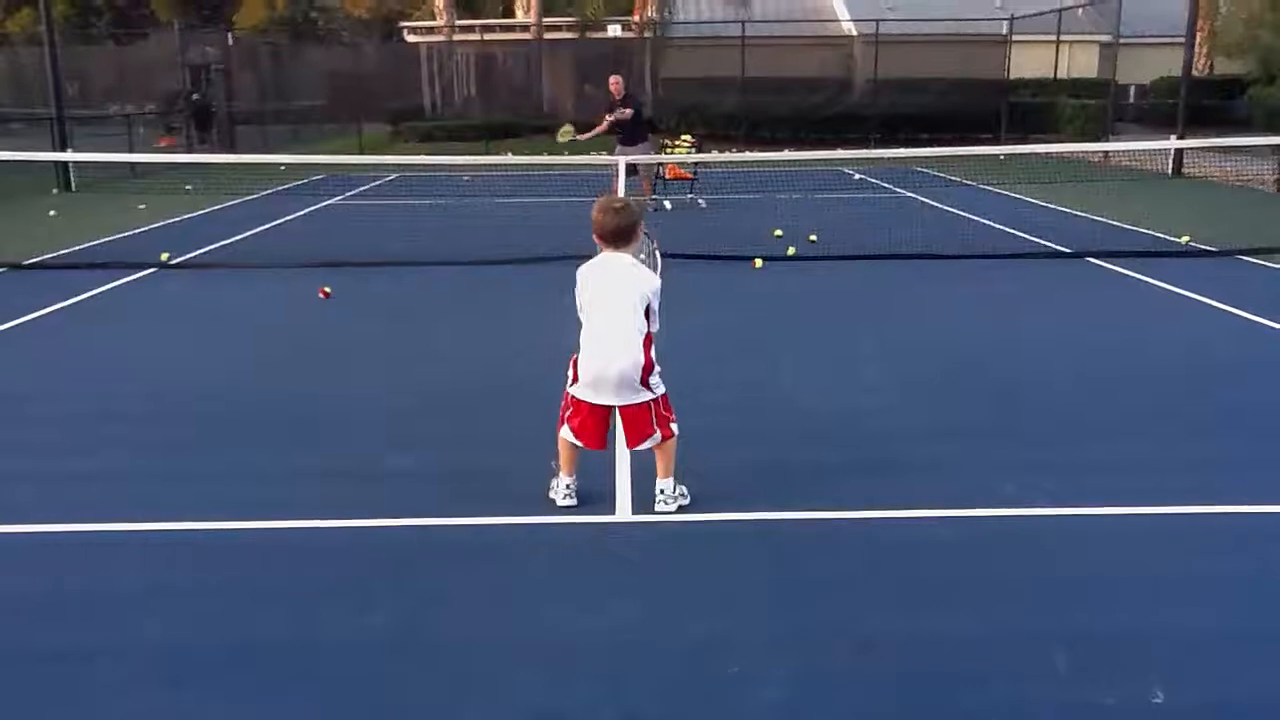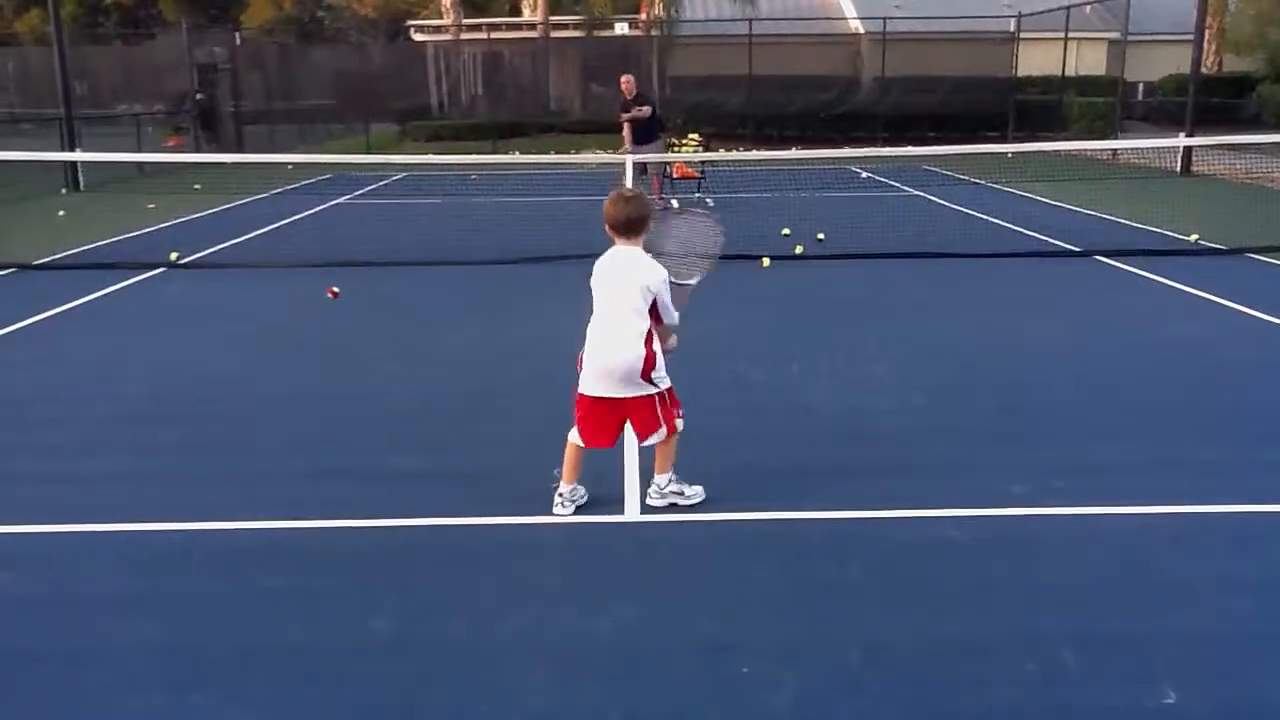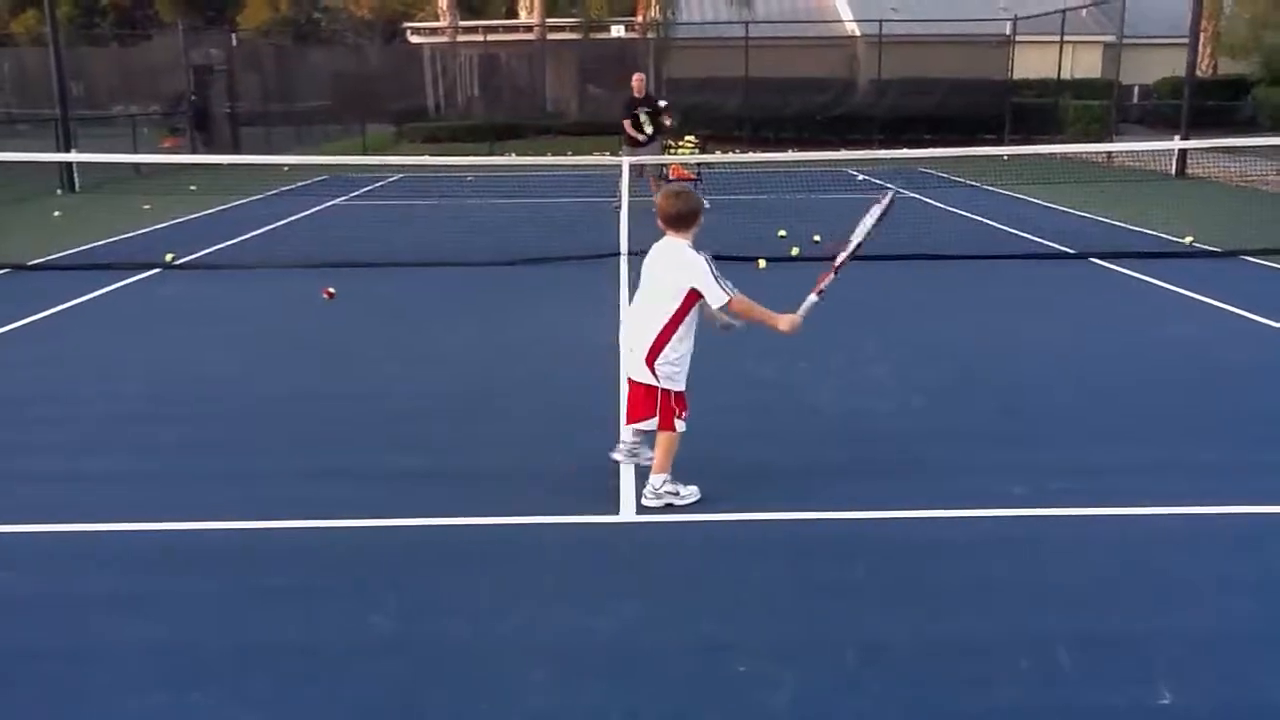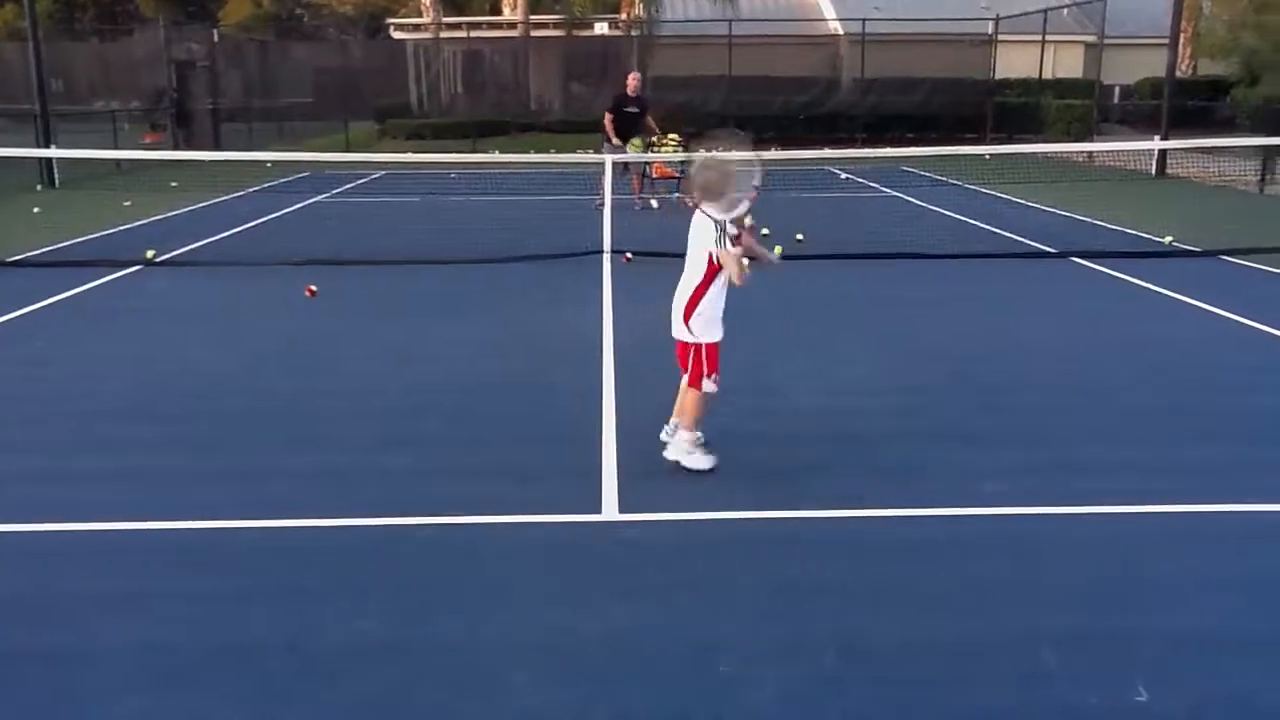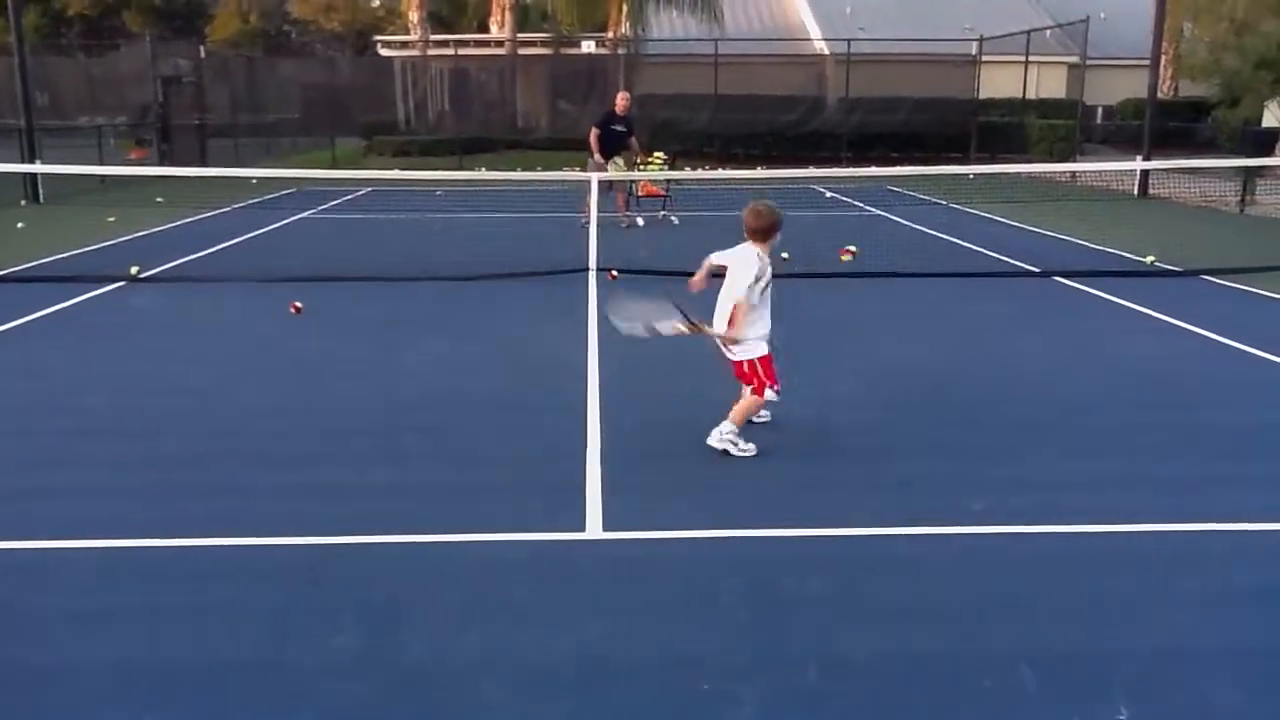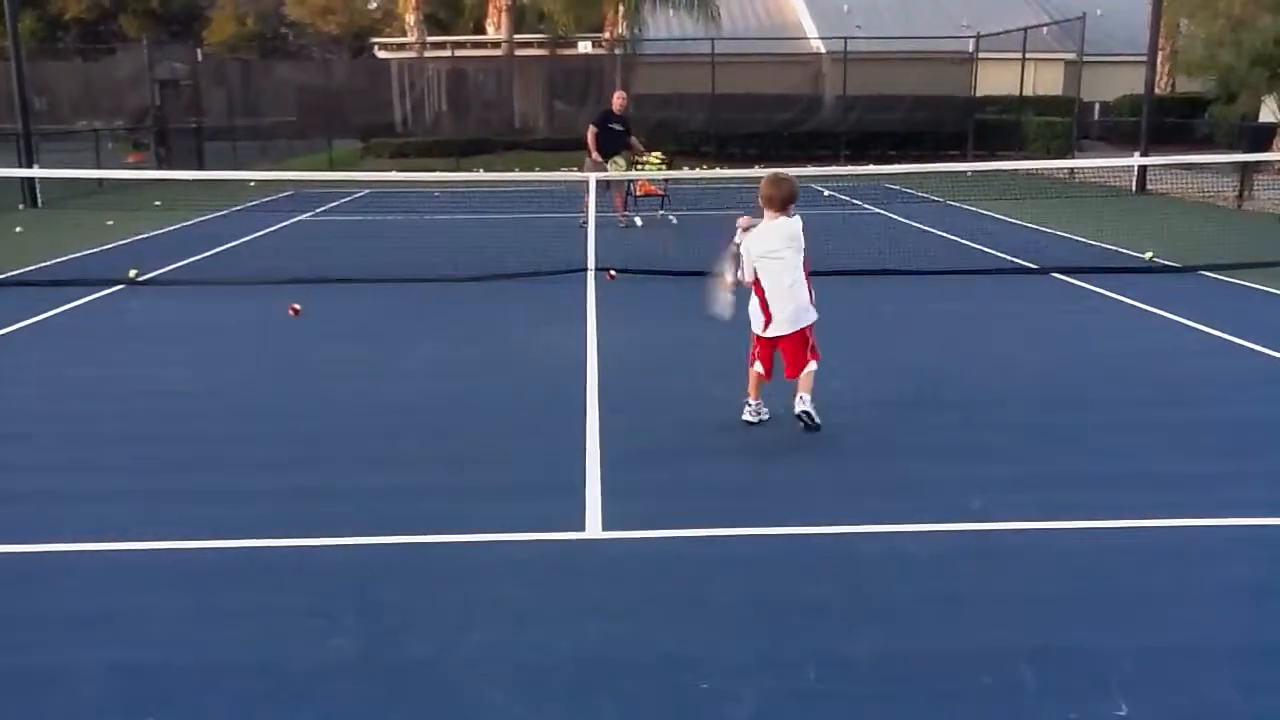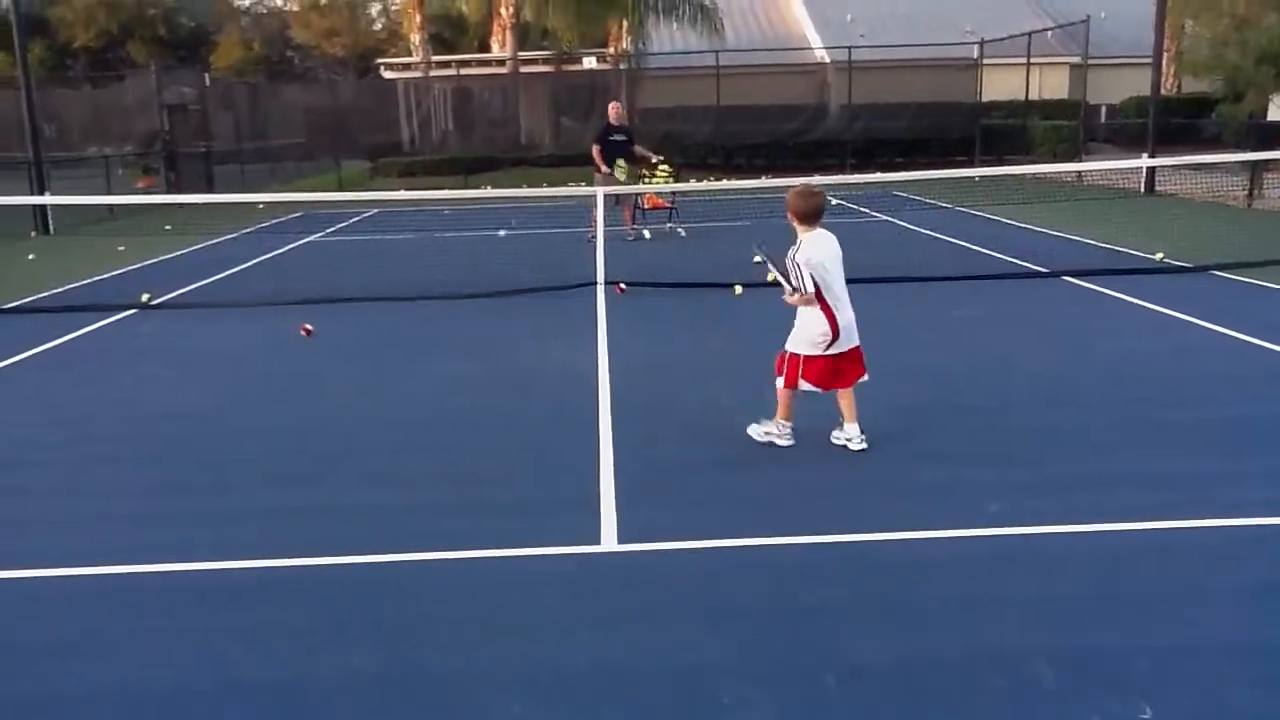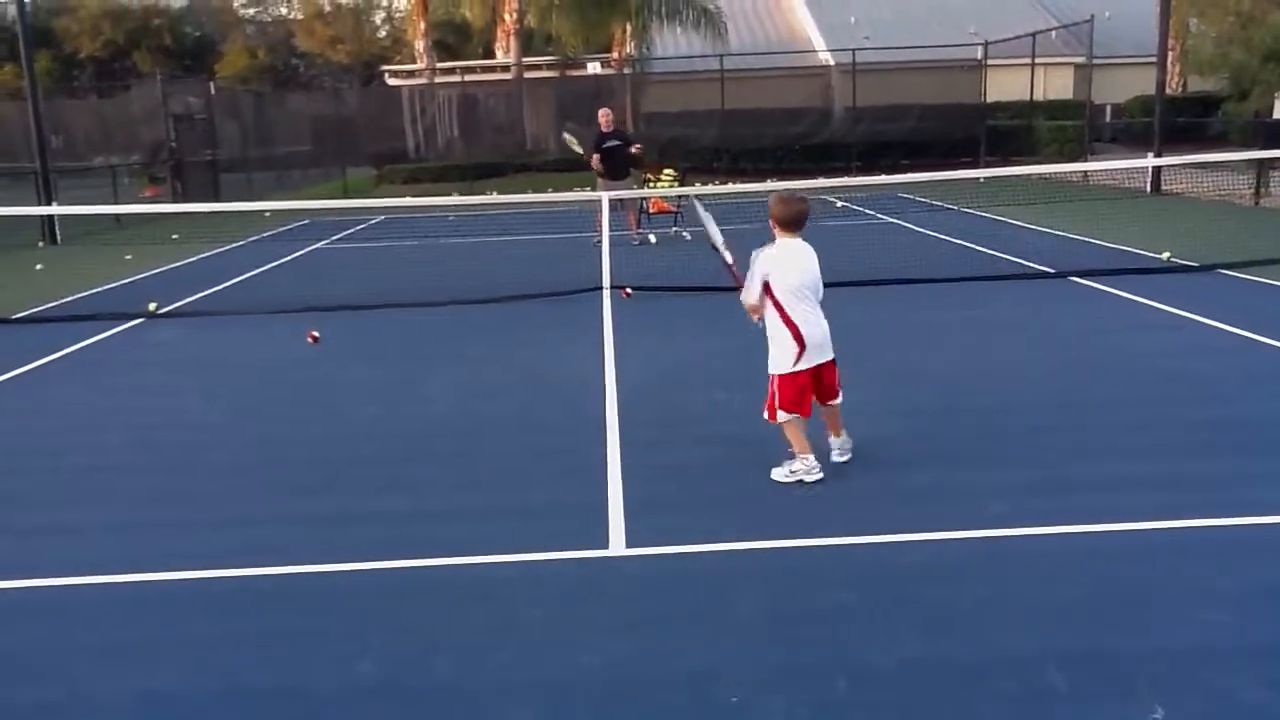
dt=0.4s
person 1, frame 1
left shoulder: (584, 273)
right shoulder: (648, 280)
right elbow: (651, 327)
left hip: (591, 366)
right hip: (635, 367)
left knee: (570, 422)
right knee: (663, 426)
left ankle: (565, 486)
right ankle: (666, 491)
person 1, frame 2
left shoulder: (601, 266)
right shoulder: (655, 273)
right elbow: (666, 323)
right wrist: (666, 341)
left hip: (595, 361)
right hip: (639, 364)
left knee: (583, 429)
right knee: (669, 420)
left ankle: (566, 493)
right ankle: (663, 485)
person 1, frame 3
left shoulder: (657, 251)
right shoulder: (695, 262)
right elbow: (732, 299)
left wrist: (718, 317)
right wrist: (777, 321)
left hip: (636, 341)
right hip: (659, 351)
left knee: (655, 407)
right knee: (672, 416)
left ankle: (630, 441)
right ankle: (658, 485)
person 1, frame 4
left shoulder: (703, 217)
right shoulder: (712, 222)
left elbow: (737, 238)
right elbow: (724, 251)
left wrist: (761, 252)
right wrist: (733, 266)
left hip: (693, 312)
right hip: (699, 315)
left knee: (696, 373)
right knee: (701, 377)
left ankle: (677, 427)
right ankle: (683, 441)
person 1, frame 5
left shoulder: (741, 250)
right shoulder: (759, 265)
left elbow: (712, 260)
right elbow: (744, 300)
left wrist: (700, 277)
right wrist: (734, 329)
left hip: (728, 330)
right hip: (745, 338)
left knee: (749, 376)
right knee: (765, 390)
left ankle: (746, 411)
right ankle: (725, 433)
person 1, frame 6
left shoulder: (750, 240)
right shoulder: (796, 224)
left elbow: (748, 280)
right wrist: (750, 223)
left hip: (767, 313)
right hip: (799, 311)
left knee: (759, 359)
right knee: (803, 361)
left ankle: (753, 406)
right ankle: (805, 400)
person 1, frame 7
left shoulder: (797, 254)
right shoulder: (830, 239)
left elbow: (806, 296)
left wrist: (791, 297)
right wrist: (793, 291)
left hip: (815, 328)
right hip: (843, 323)
left knee: (786, 374)
right knee: (840, 379)
left ankle: (781, 428)
right ankle: (852, 432)
person 1, frame 8
left shoulder: (764, 258)
right shoulder: (809, 253)
left elbow: (752, 305)
right elbow: (815, 294)
left wrist: (760, 311)
left hip: (793, 344)
right hip: (820, 336)
left knee: (782, 406)
right knee: (827, 395)
left ankle: (806, 463)
right ankle: (839, 441)
